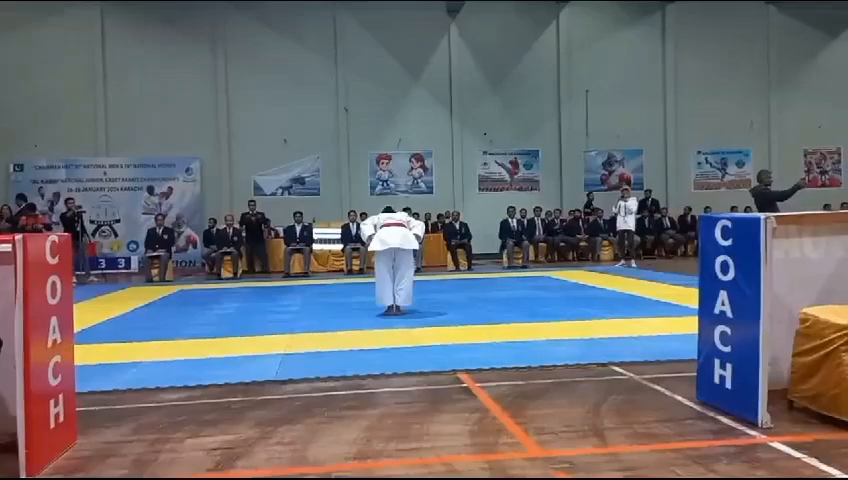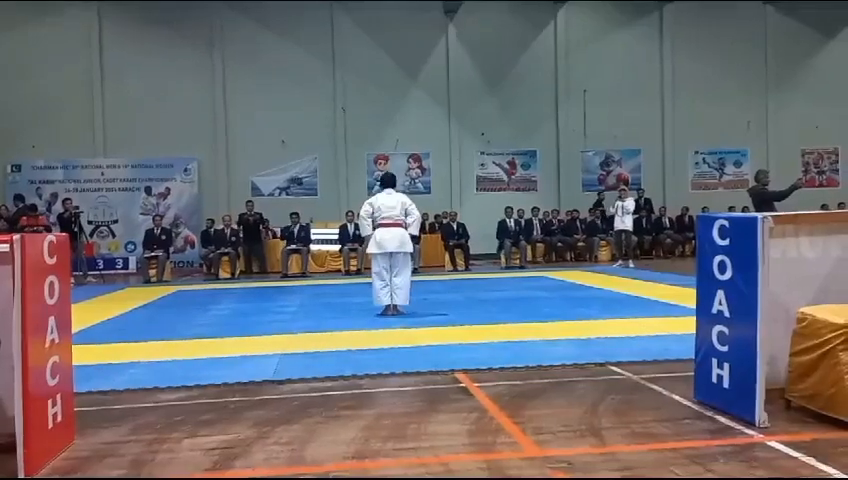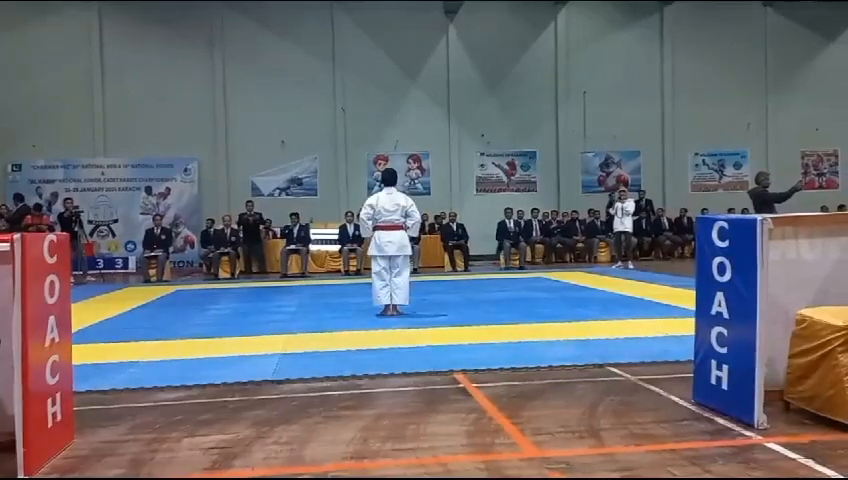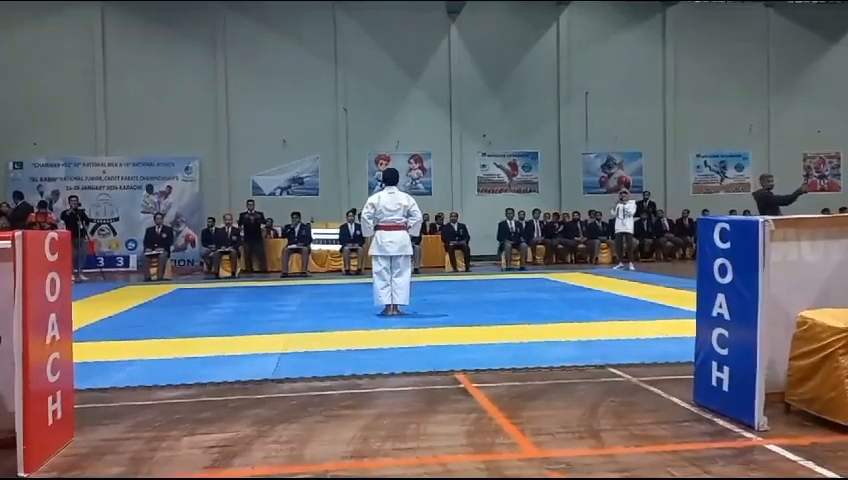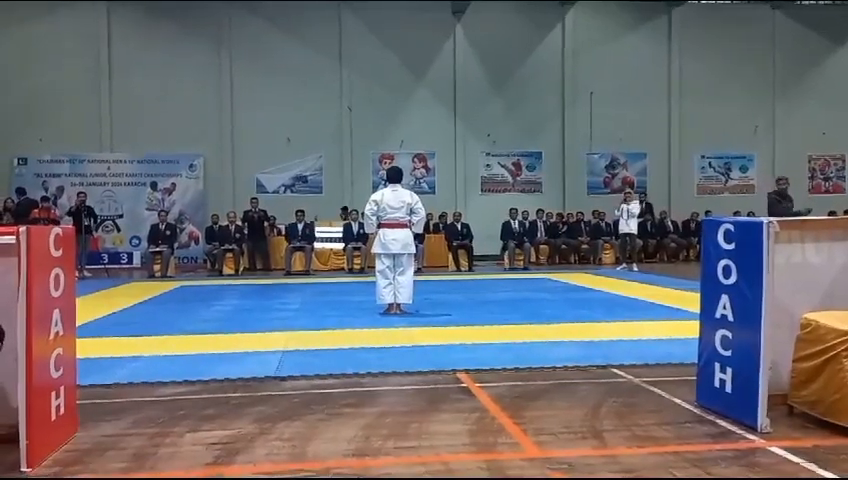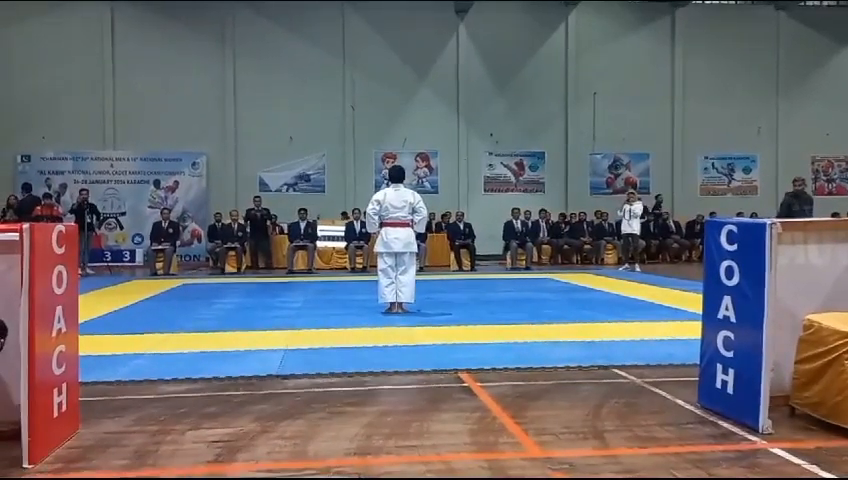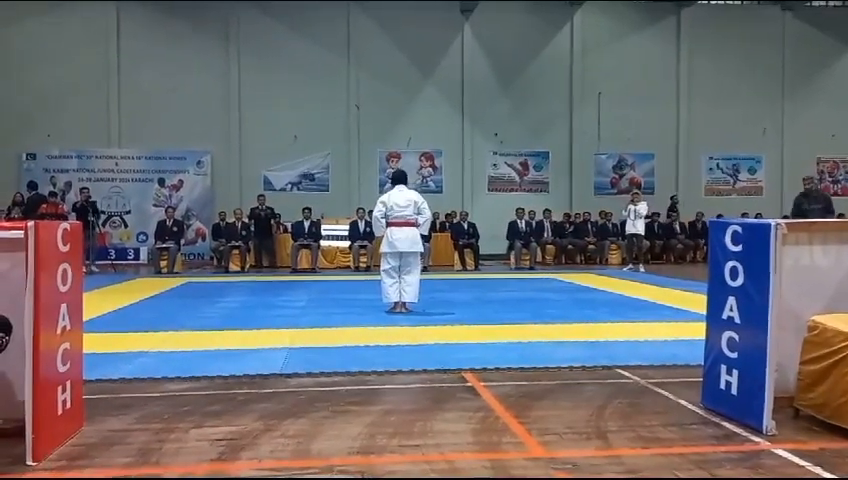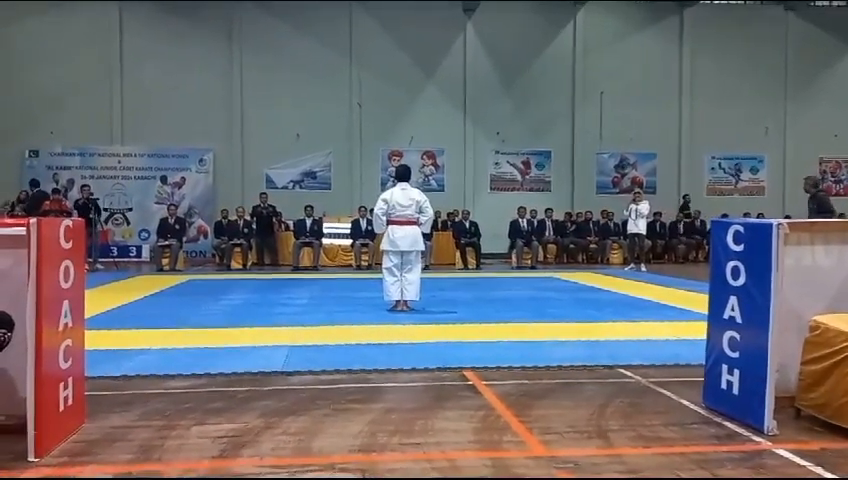
dt=0.4s
person 1, frame 1
left shoulder: (377, 217)
right shoulder: (404, 216)
left elbow: (365, 225)
right elbow: (419, 225)
left wrist: (369, 237)
right wrist: (416, 237)
left hip: (384, 238)
right hip: (403, 237)
left knee: (384, 275)
right knee: (404, 274)
left ankle: (389, 307)
right ankle: (399, 307)
person 1, frame 2
left shoulder: (374, 199)
right shoulder: (403, 198)
left elbow: (364, 216)
right elbow: (415, 215)
left wrist: (368, 235)
right wrist: (409, 233)
left hip: (380, 237)
right hip: (400, 236)
left knee: (381, 274)
right knee: (400, 273)
left ankle: (386, 307)
right ankle: (396, 306)
person 1, frame 3
left shoulder: (374, 198)
right shoulder: (404, 198)
left elbow: (364, 217)
right elbow: (415, 217)
left wrist: (369, 234)
right wrist: (408, 233)
left hip: (380, 238)
right hip: (399, 238)
left knee: (381, 274)
right knee: (400, 274)
left ankle: (386, 307)
right ankle: (396, 307)
person 1, frame 4
left shoulder: (375, 198)
right shoulder: (406, 198)
left elbow: (366, 216)
right elbow: (417, 217)
left wrist: (371, 233)
right wrist: (409, 232)
left hip: (382, 238)
right hip: (401, 238)
left knee: (382, 274)
right knee: (401, 274)
left ankle: (387, 307)
right ankle: (396, 307)
person 1, frame 5
left shoulder: (378, 195)
right shoulder: (410, 195)
left elbow: (368, 213)
right elbow: (420, 214)
left wrist: (374, 230)
right wrist: (412, 229)
left hip: (385, 236)
right hip: (404, 236)
left knee: (385, 273)
right knee: (404, 272)
left ankle: (390, 305)
right ankle: (399, 305)
person 1, frame 6
left shoulder: (381, 194)
right shoulder: (412, 194)
left elbow: (371, 213)
right elbow: (422, 213)
left wrist: (376, 229)
right wrist: (414, 228)
left hip: (387, 235)
right hip: (406, 235)
left knee: (387, 271)
right knee: (406, 271)
left ankle: (392, 305)
right ankle: (401, 305)
person 1, frame 7
left shoulder: (386, 197)
right shoulder: (415, 195)
left elbow: (377, 216)
right elbow: (426, 215)
left wrist: (382, 233)
right wrist: (419, 231)
left hip: (392, 236)
right hip: (411, 236)
left knee: (390, 271)
right knee: (410, 272)
left ankle: (395, 304)
right ankle: (405, 304)
person 1, frame 8
left shoulder: (388, 194)
right shoulder: (418, 194)
left elbow: (378, 213)
right elbow: (428, 213)
left wrist: (383, 230)
right wrist: (420, 228)
left hip: (393, 234)
right hip: (412, 234)
left knee: (392, 269)
right knee: (411, 270)
left ankle: (397, 302)
right ankle: (406, 302)
